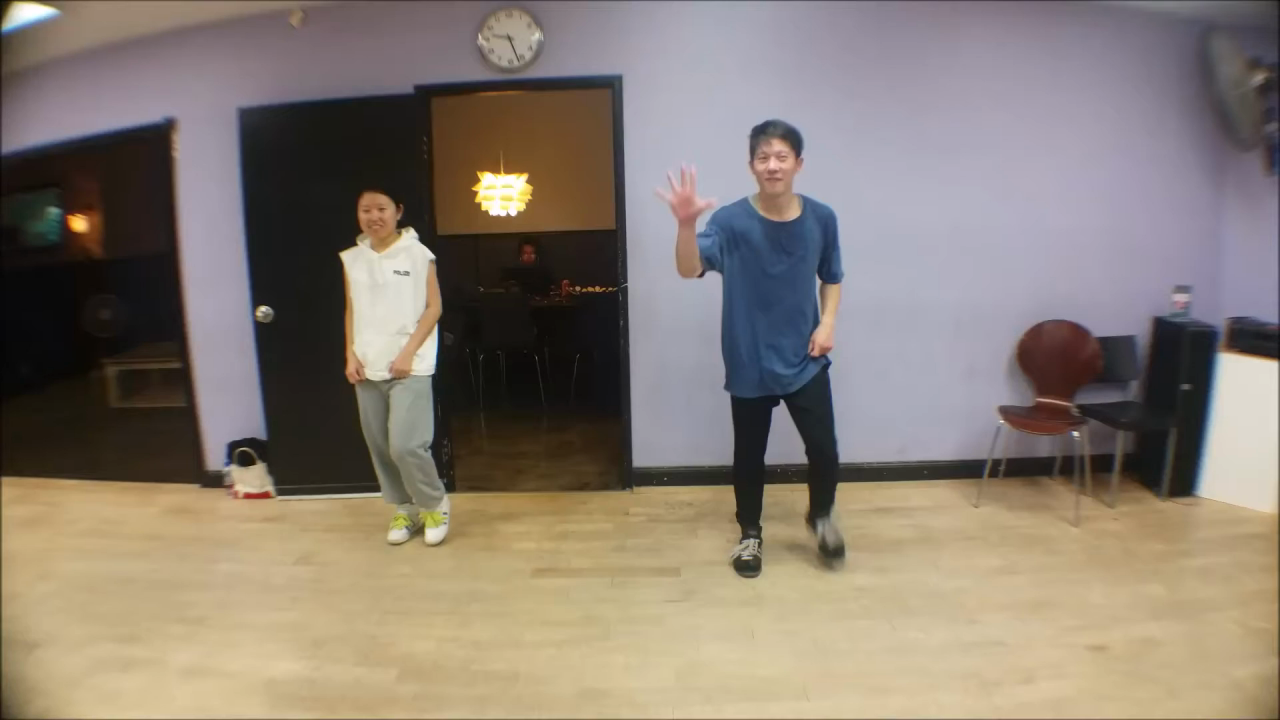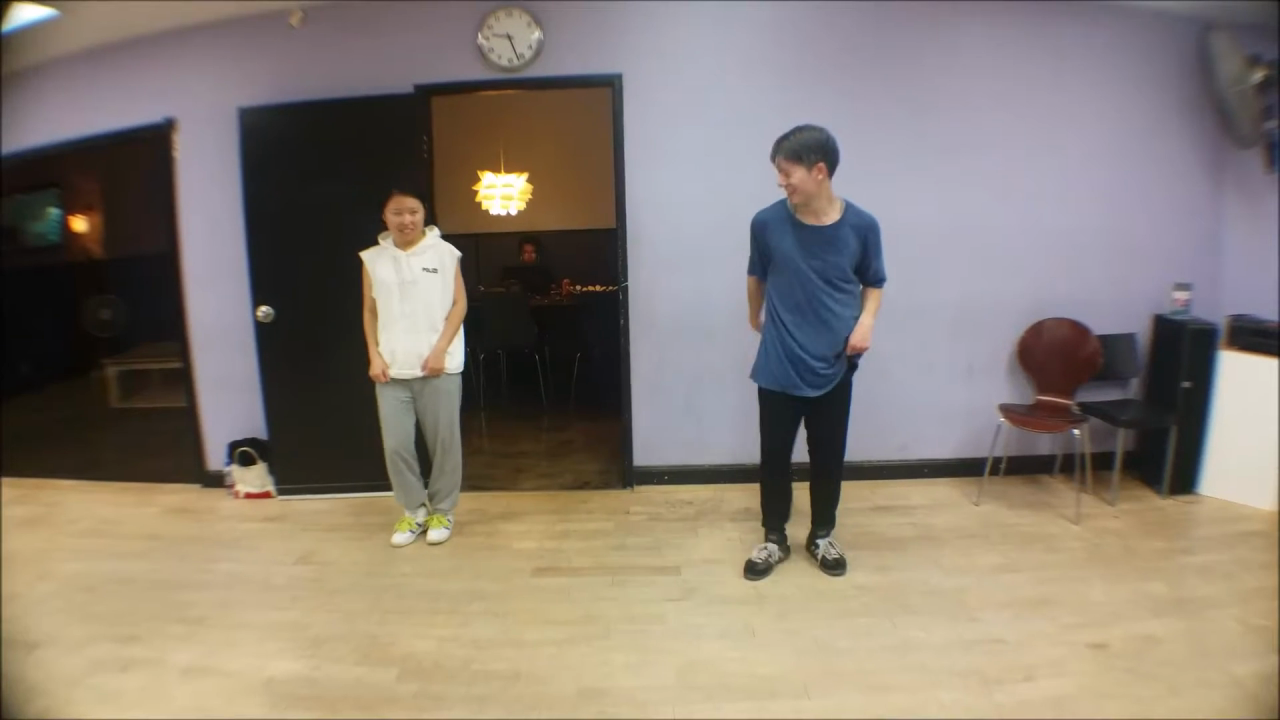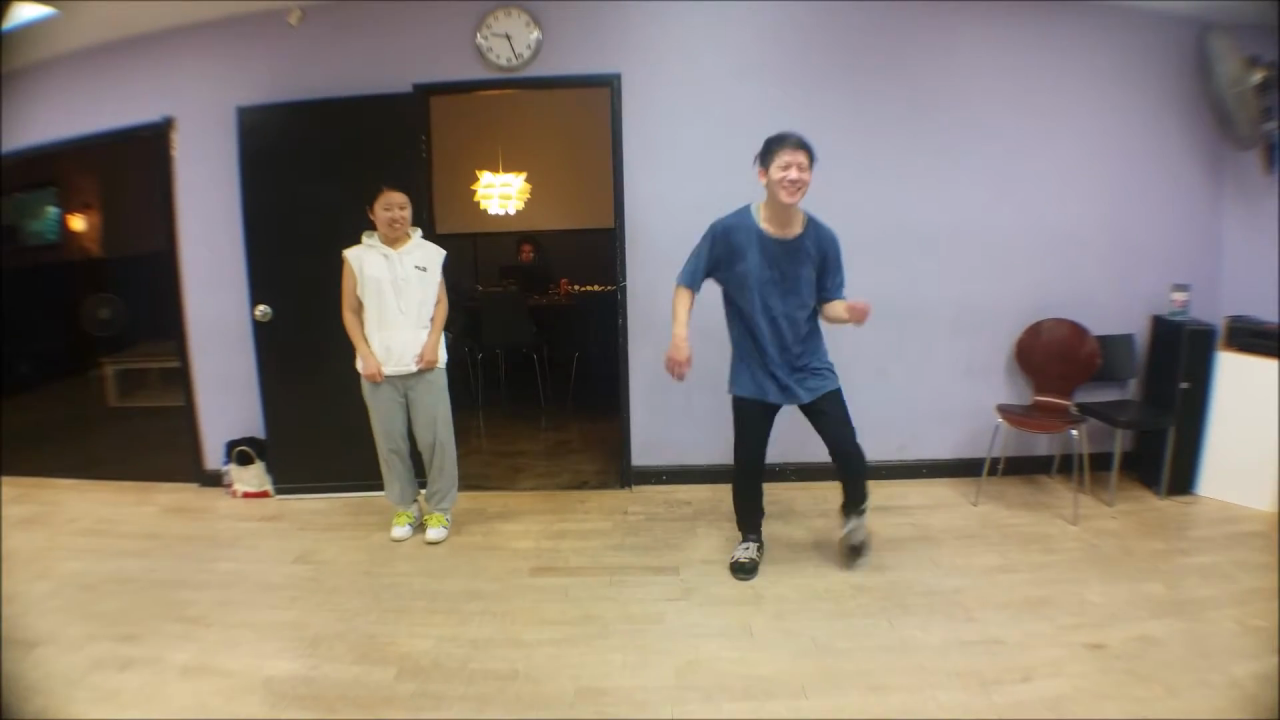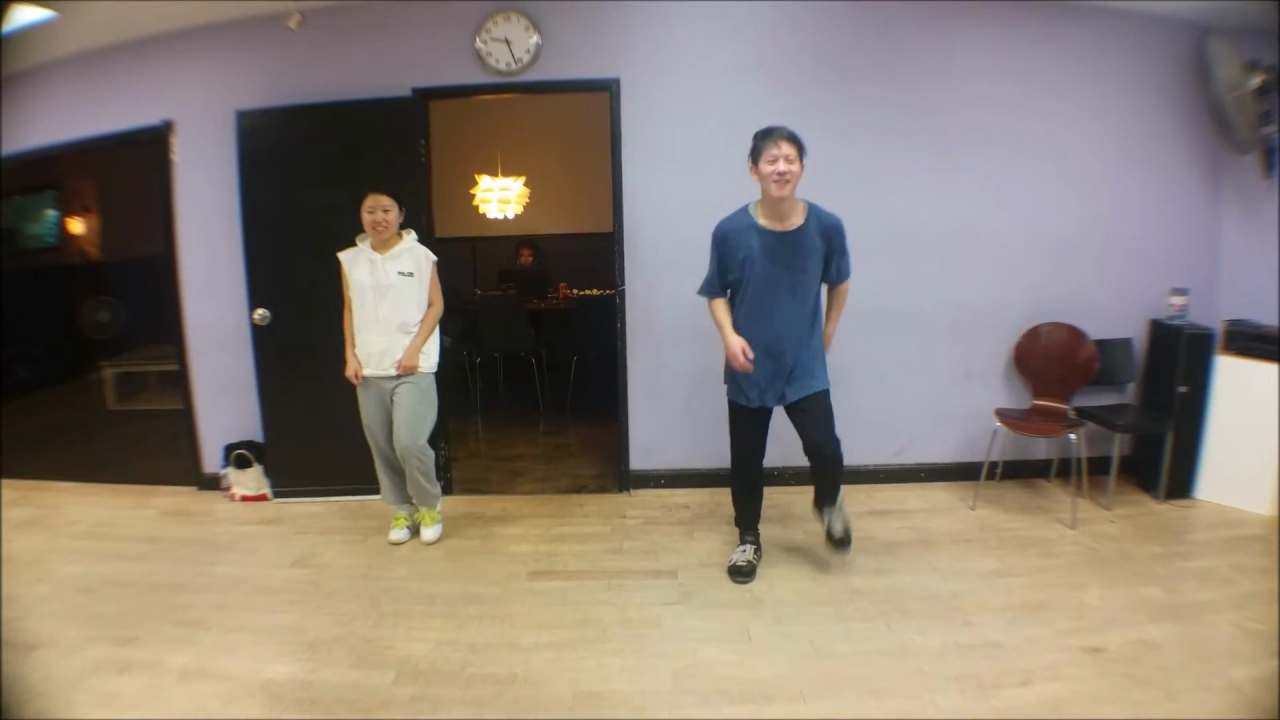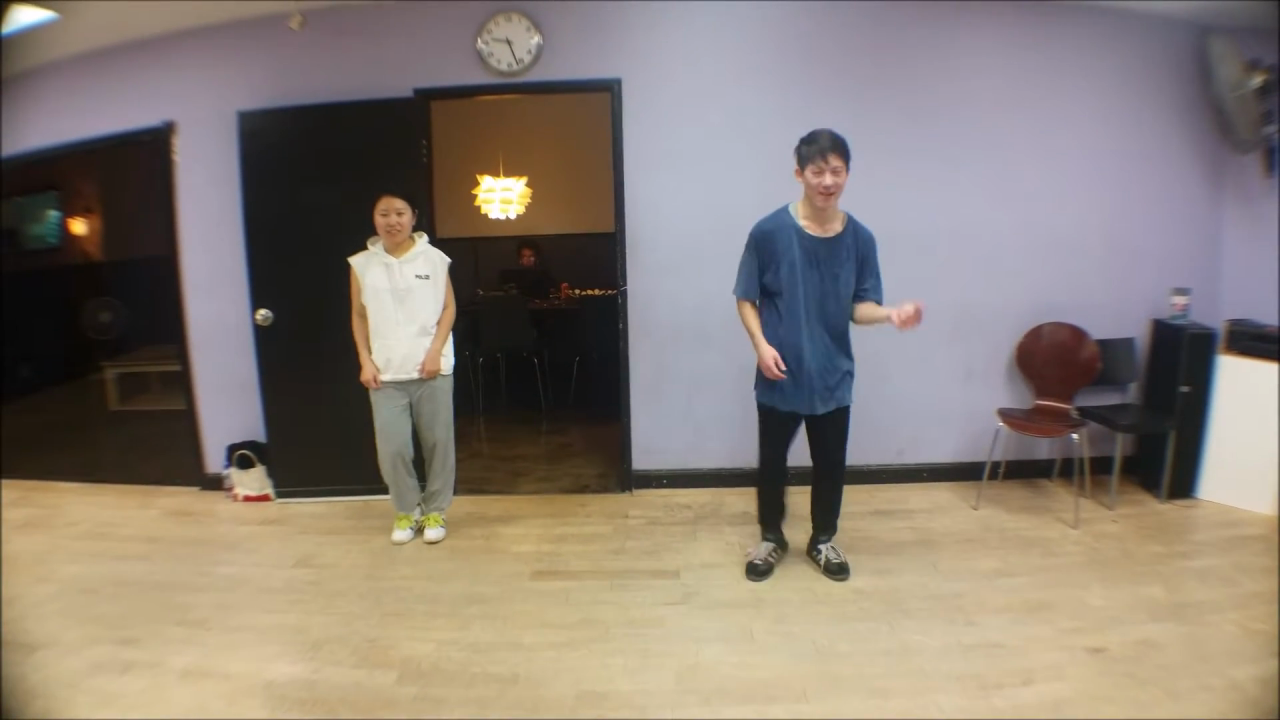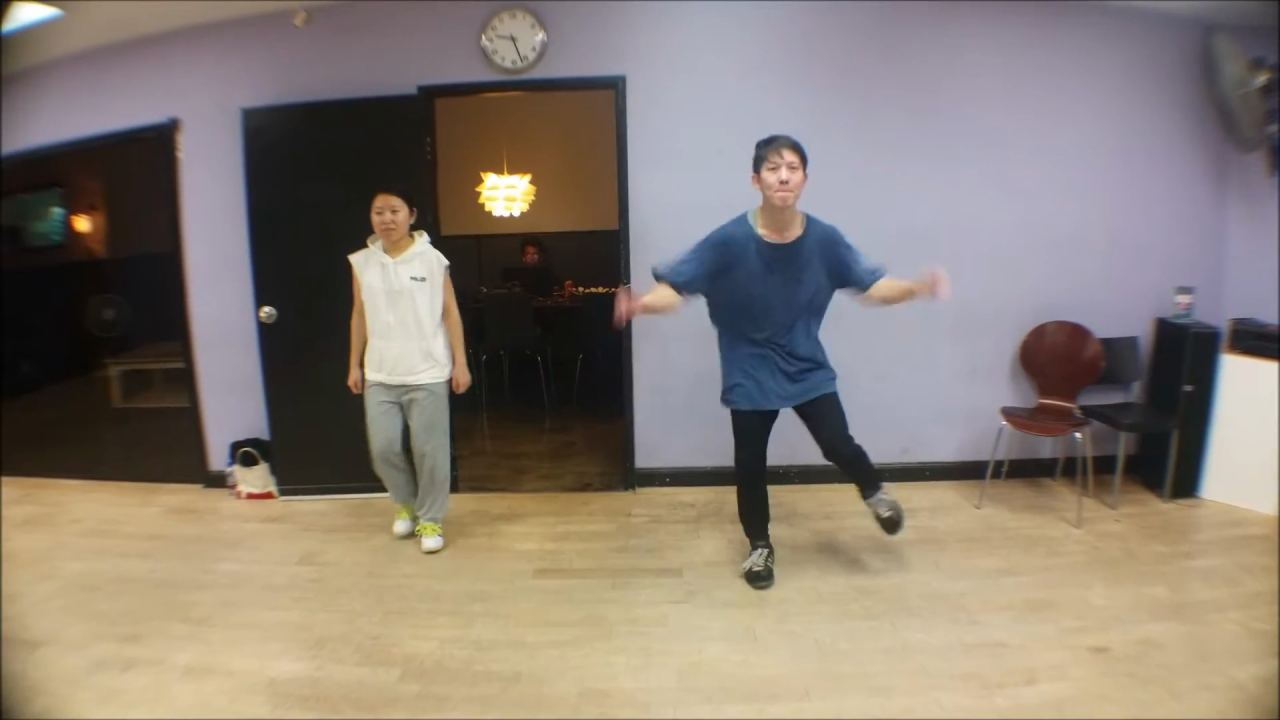
dt=0.7s
person 1, frame 1
left shoulder: (821, 219)
right shoulder: (731, 221)
left elbow: (832, 277)
right elbow: (689, 268)
left wrist: (827, 322)
right wrist: (685, 223)
left hip: (805, 361)
right hip: (749, 364)
left knee: (824, 447)
right knee: (749, 455)
left ankle: (822, 516)
right ankle: (750, 534)
person 1, frame 2
left shoulder: (861, 226)
right shoulder: (767, 223)
left elbow: (873, 283)
left wrist: (865, 322)
right wrist: (755, 318)
left hip: (833, 365)
right hip: (779, 363)
left knee: (828, 454)
right knee: (775, 453)
left ankle: (821, 534)
right ankle: (773, 537)
person 1, frame 3
left shoulder: (822, 239)
right shoulder: (729, 230)
left elbow: (827, 301)
right elbow: (687, 282)
left wrist: (847, 313)
right wrist: (680, 335)
left hip: (808, 365)
right hip: (753, 370)
left knee: (846, 449)
right knee: (748, 459)
left ankle: (854, 514)
right ankle: (750, 537)
person 1, frame 4
left shoulder: (827, 226)
right shoulder: (731, 231)
left elbow: (838, 282)
right elbow: (716, 293)
left wrist: (827, 331)
right wrist: (729, 335)
left hip: (805, 365)
right hip: (751, 367)
left knee: (826, 450)
right knee: (746, 460)
left ankle: (828, 504)
right ankle: (748, 539)
person 1, frame 5
left shoulder: (860, 239)
right shoulder: (768, 232)
left elbow: (858, 307)
right elbow: (746, 297)
left wrist: (891, 315)
right wrist: (760, 344)
left hip: (832, 374)
right hip: (782, 372)
left knee: (829, 463)
right knee: (772, 463)
left ankle: (822, 541)
right ankle: (772, 540)
person 1, frame 6
left shoulder: (825, 239)
right shoulder: (729, 240)
left elbow: (870, 288)
right elbow: (673, 287)
left wrist: (913, 289)
right wrist: (643, 304)
left hip: (808, 370)
right hip: (750, 375)
left knee: (840, 447)
right knee: (750, 466)
left ankle: (874, 493)
right ankle: (760, 546)
person 2, frame 1
left shoulder: (417, 254)
right shoulder: (352, 259)
left elbow: (433, 307)
right elbow: (351, 311)
left wrist: (409, 352)
right wrist: (350, 354)
left hip: (409, 367)
right hip: (368, 369)
left knee: (405, 445)
right knee: (380, 447)
left ankle: (434, 503)
right ankle: (405, 509)
person 2, frame 2
left shoulder: (444, 253)
right shoulder: (373, 259)
left elbow: (459, 304)
right elbow: (369, 311)
left wrist: (440, 350)
right wrist: (374, 355)
left hip: (438, 367)
right hip: (392, 369)
left knee: (443, 443)
right knee: (396, 446)
left ankle: (441, 511)
right ankle: (414, 511)
person 2, frame 3
left shoulder: (429, 253)
right shoulder: (356, 257)
left elbow: (441, 302)
right elbow: (350, 312)
left wrist: (433, 343)
right wrist: (366, 355)
left hip: (425, 363)
right hip: (380, 366)
left knee: (435, 438)
right knee: (391, 443)
left ankle: (439, 509)
right ankle: (406, 507)
person 2, frame 4
left shoulder: (419, 256)
right shoulder: (350, 260)
left elbow: (435, 305)
right elbow: (349, 311)
left wrist: (414, 349)
right wrist: (350, 356)
left hip: (413, 367)
right hip: (370, 369)
left knee: (409, 442)
right knee: (382, 446)
left ankle: (429, 504)
right ankle: (403, 509)
person 2, frame 5
left shoulder: (434, 259)
right shoulder: (361, 265)
left elbow: (449, 308)
right elbow: (358, 316)
left wrist: (435, 352)
right wrist: (365, 361)
left hip: (431, 369)
right hip: (385, 373)
left knee: (437, 442)
right knee: (392, 450)
left ankle: (435, 510)
right ankle: (407, 511)
person 2, frame 6
left shoulder: (431, 259)
right shoulder: (362, 263)
left elbow: (450, 312)
right elbow: (359, 316)
left wrist: (460, 363)
right wrist: (355, 365)
left hip: (428, 373)
right hip: (380, 375)
left knee: (429, 450)
right knee: (383, 449)
left ankle: (431, 520)
right ankle: (405, 505)
